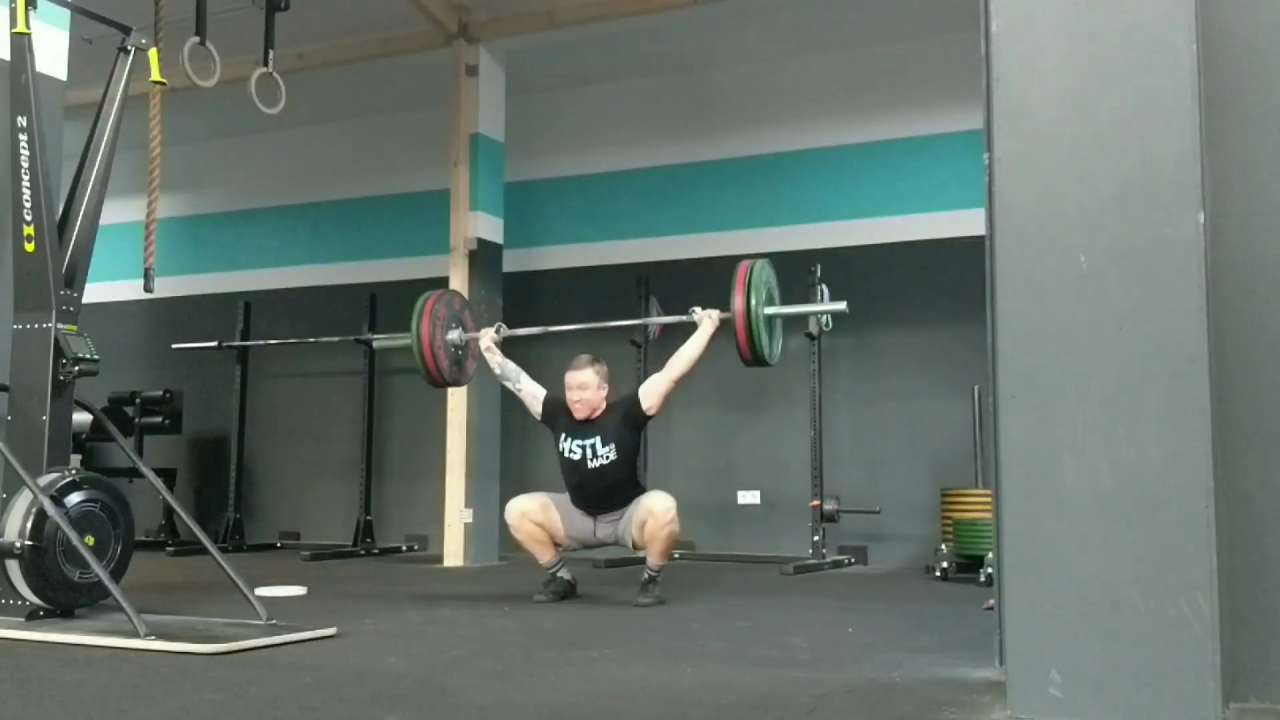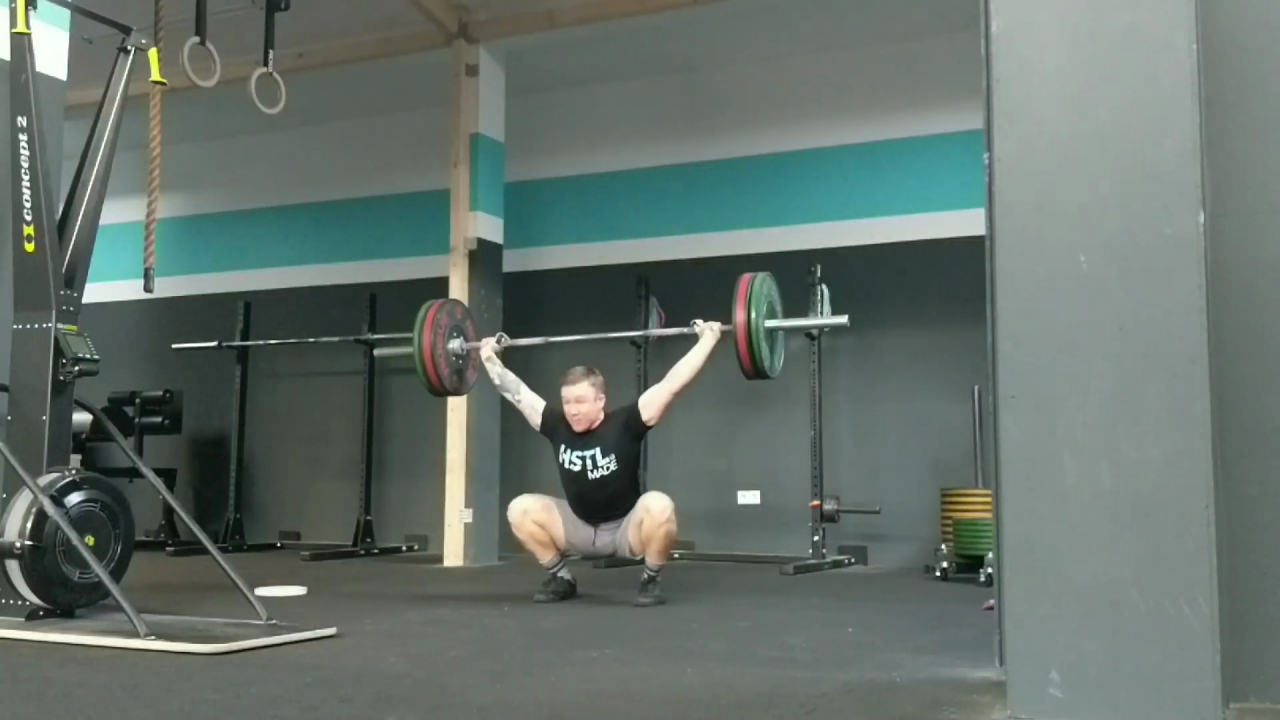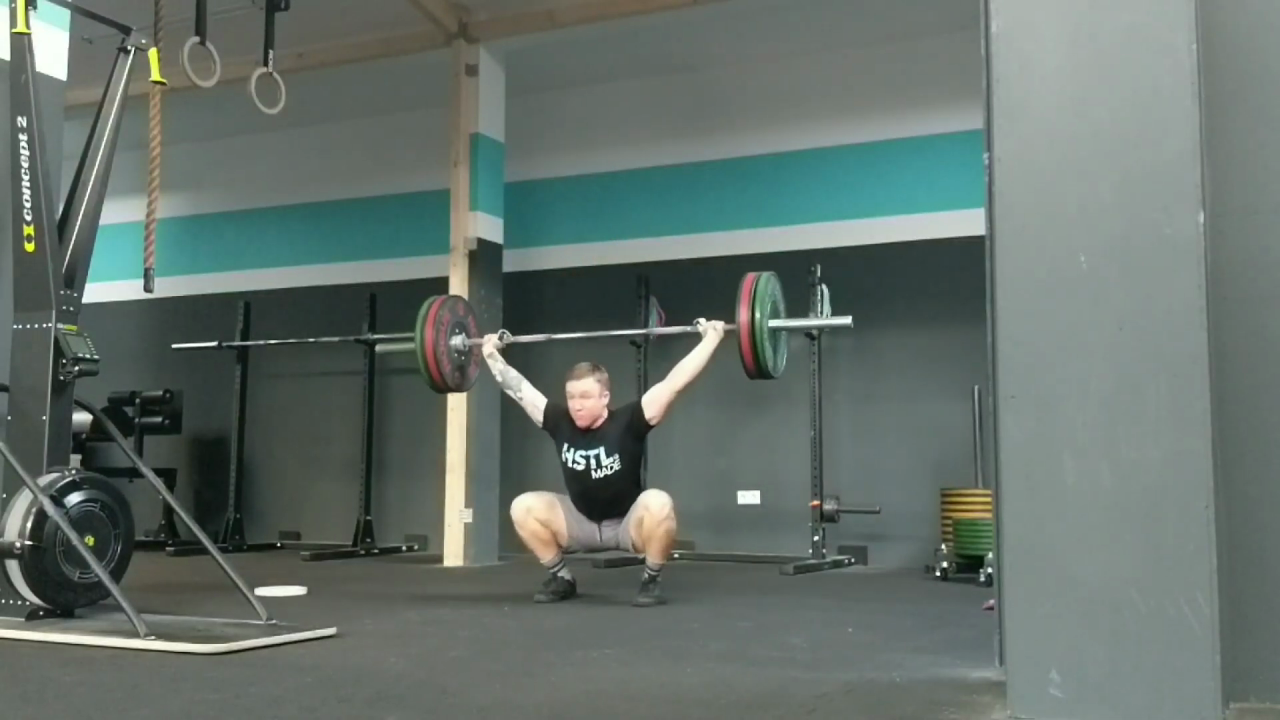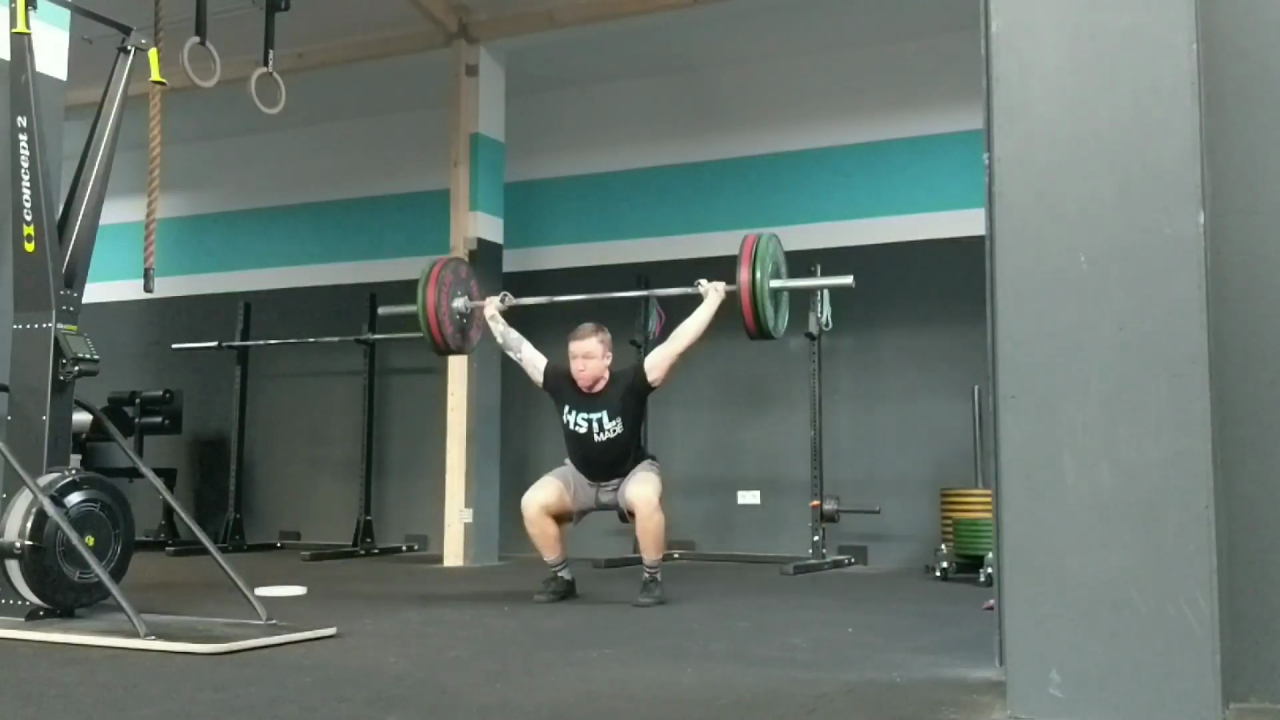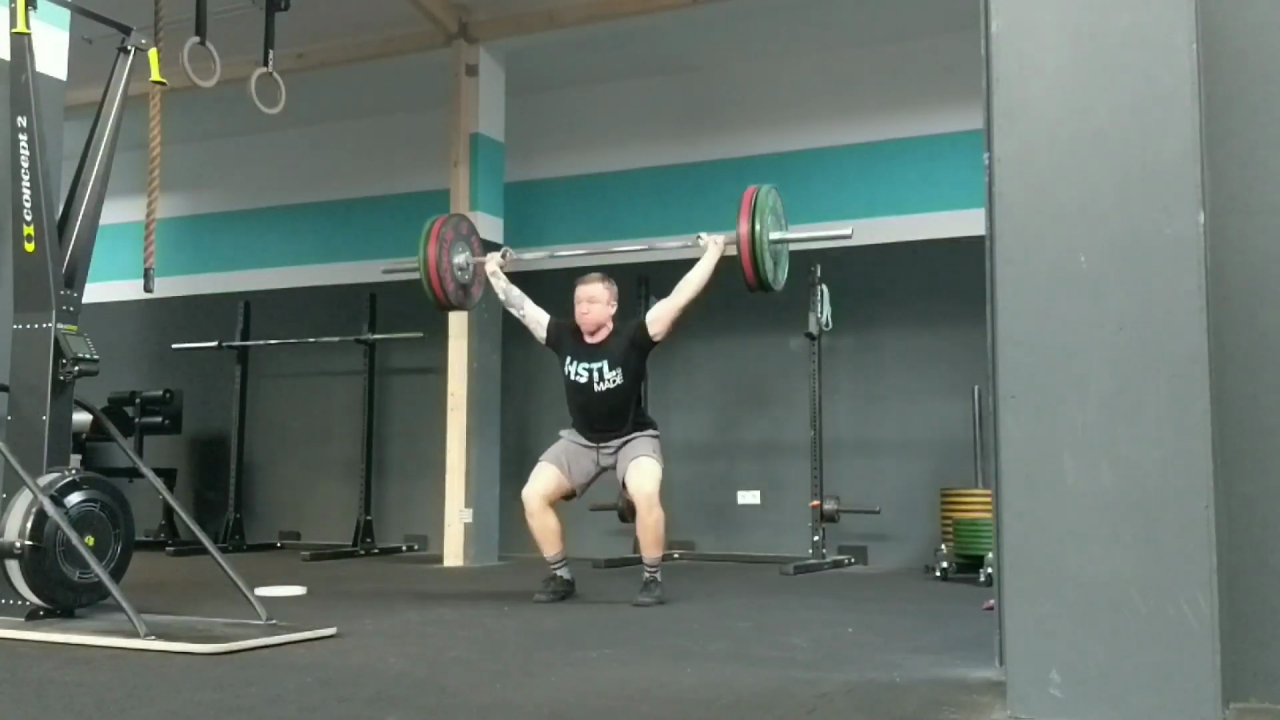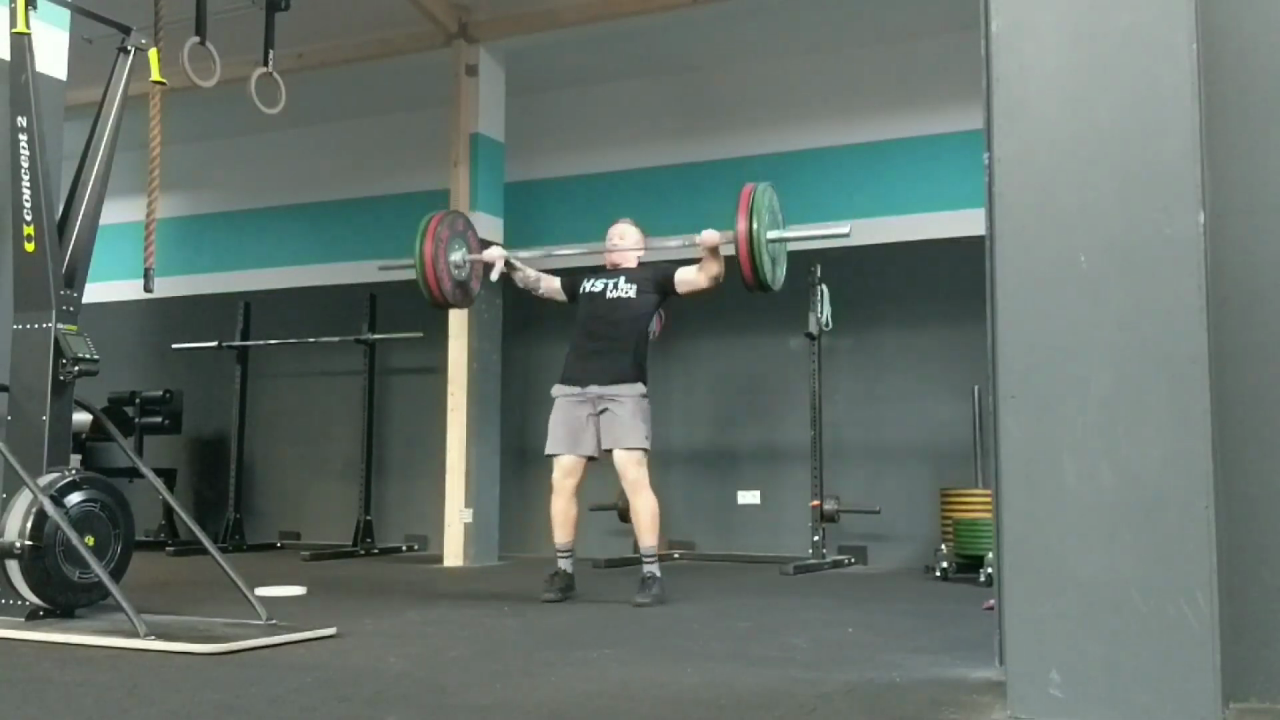
dt=0.3s
person 1, frame 1
left shoulder: (626, 415)
right shoulder: (557, 414)
left elbow: (671, 373)
right elbow: (517, 380)
left wrist: (706, 327)
right wrist: (487, 346)
left hip: (627, 514)
right hip: (580, 515)
left knee: (663, 508)
right knee: (517, 511)
left ankle: (650, 581)
right ankle: (561, 577)
person 1, frame 2
left shoulder: (625, 425)
right shoulder: (556, 425)
left elbow: (671, 384)
right elbow: (517, 392)
left wrist: (707, 339)
right wrist: (488, 356)
left hip: (627, 528)
right hip: (579, 528)
left knee: (659, 507)
right knee: (520, 509)
left ankle: (650, 581)
right ankle: (561, 577)
person 1, frame 3
left shoulder: (628, 423)
right shoulder: (559, 421)
left elbow: (674, 383)
right elbow: (519, 389)
left wrist: (711, 338)
right wrist: (491, 353)
left hip: (627, 524)
right hip: (582, 523)
left knee: (658, 505)
right knee: (523, 507)
left ankle: (651, 580)
right ankle: (561, 577)
person 1, frame 4
left shoulder: (629, 384)
right shoulder: (560, 383)
left elbow: (676, 344)
right elbow: (520, 349)
left wrist: (712, 299)
right wrist: (493, 316)
left hip: (631, 470)
right hip: (581, 474)
left knee: (645, 500)
right knee: (533, 504)
left ankle: (652, 580)
right ankle: (562, 577)
person 1, frame 5
left shoulder: (632, 338)
right shoulder: (563, 337)
left elbow: (679, 298)
right elbow: (521, 307)
left wrist: (712, 252)
right wrist: (494, 271)
left hip: (632, 437)
right hip: (581, 440)
left knee: (645, 494)
right knee: (533, 495)
left ankle: (652, 579)
right ankle: (561, 576)
person 1, frame 6
left shoulder: (652, 276)
right shoulder: (586, 279)
left elbow: (706, 275)
right elbow: (538, 283)
left wrist: (711, 252)
right wrist: (505, 260)
left hip: (624, 388)
right hip: (573, 388)
left knee: (634, 478)
right knee: (563, 478)
left ankle: (651, 575)
right ankle: (564, 571)
